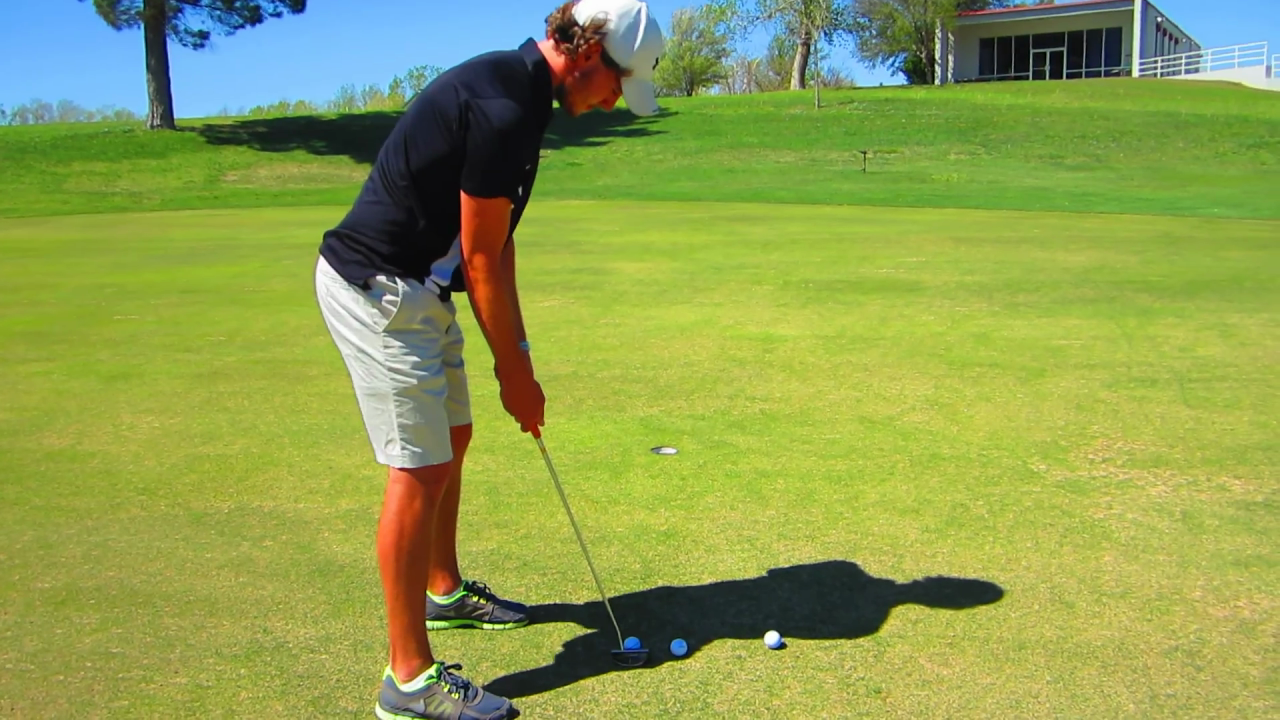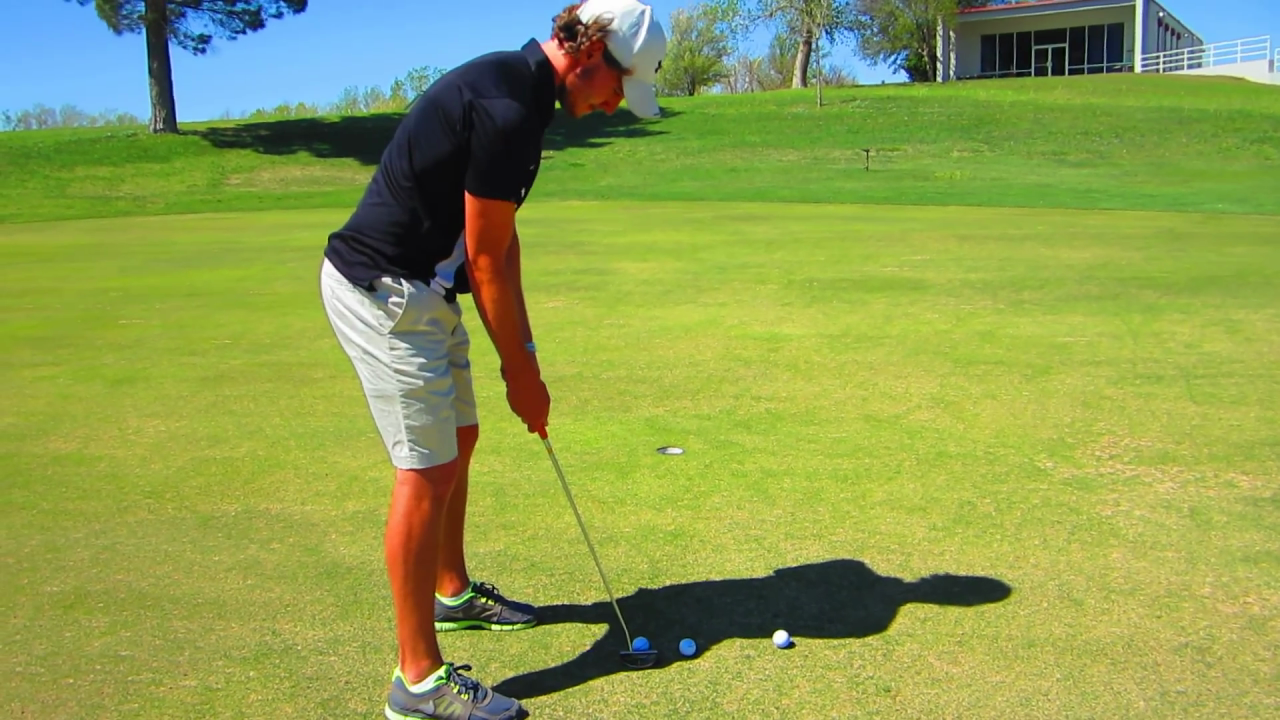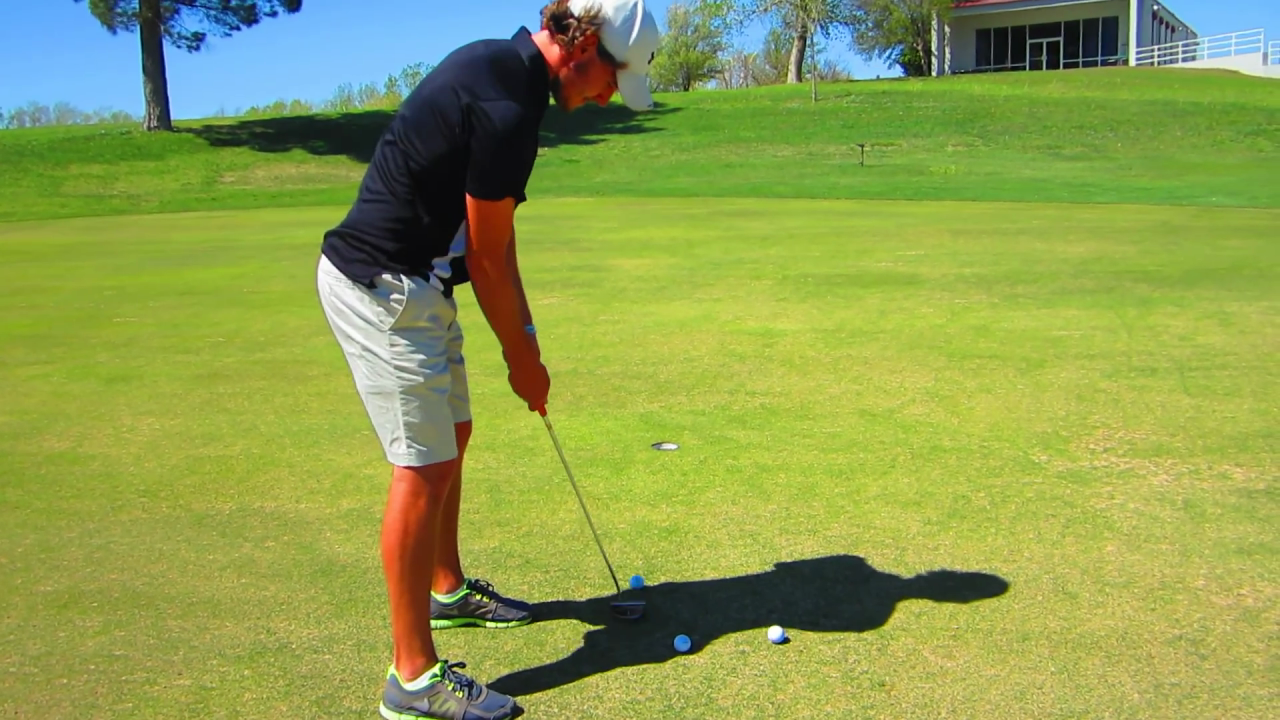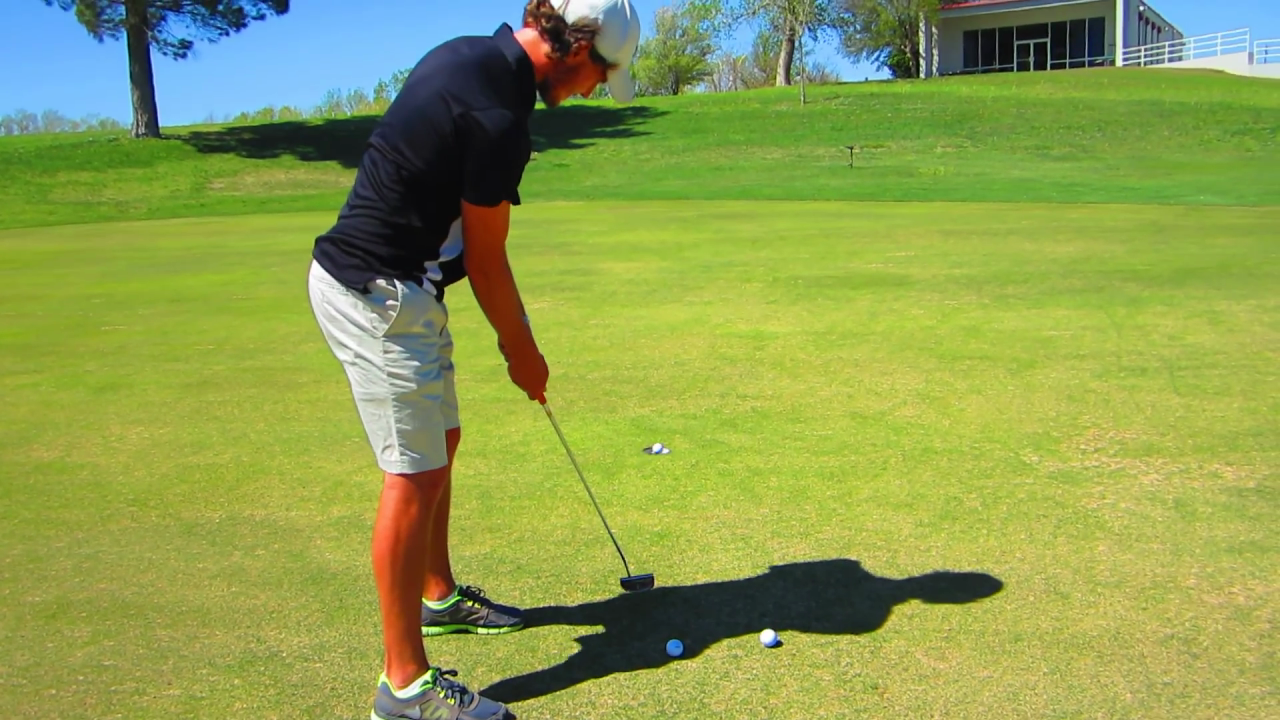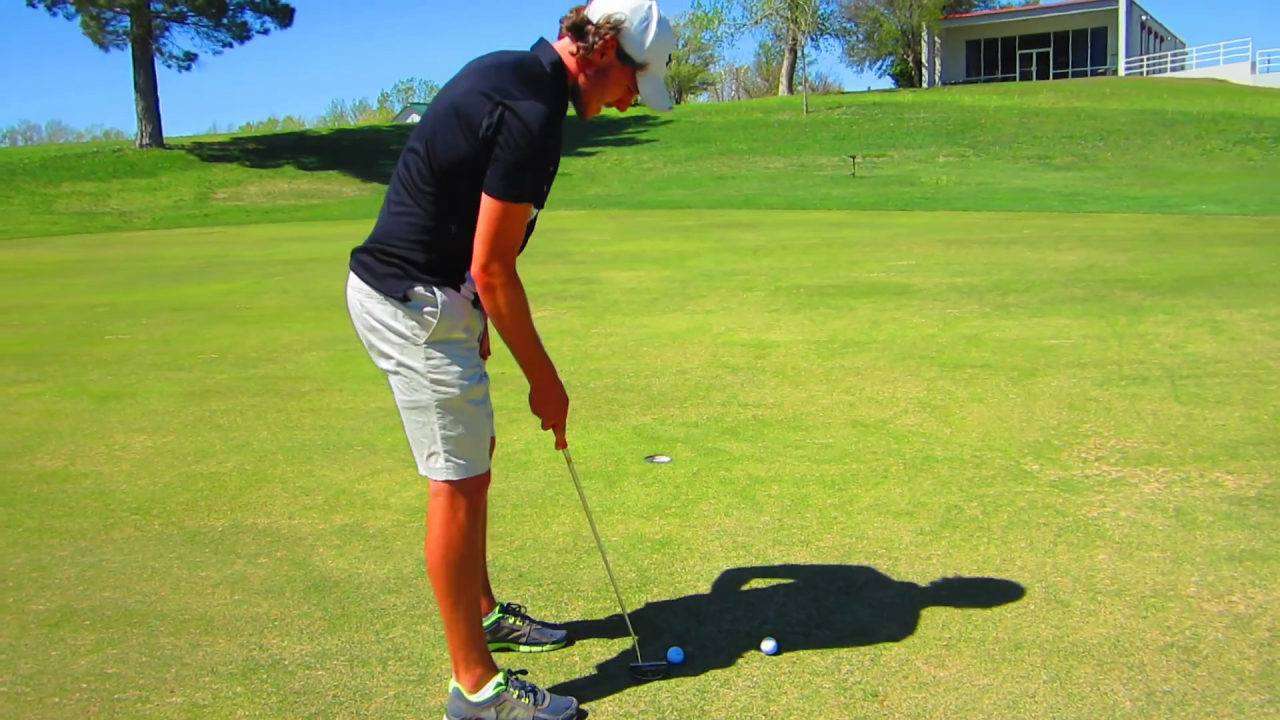
dt=1s
person 1, frame 1
left shoulder: (514, 88)
right shoulder: (502, 108)
left elbow: (494, 244)
right elbow: (482, 260)
left wrist: (519, 351)
right wrist: (515, 372)
left hip: (414, 285)
right hip: (380, 288)
left knee: (452, 438)
right knee: (419, 468)
left ankle: (444, 591)
person 1, frame 2
left shoulder: (516, 88)
right shoulder: (506, 108)
left elbow: (500, 245)
right elbow: (486, 262)
left wrist: (524, 354)
right wrist: (521, 373)
left hip: (420, 287)
right hip: (385, 289)
left knee: (457, 442)
right knee: (427, 469)
left ankle: (452, 591)
person 1, frame 3
left shoulder: (497, 64)
right shoulder: (504, 109)
left elbow: (490, 238)
right elbow: (487, 259)
left wrist: (526, 335)
right wrist: (523, 359)
left hip: (412, 281)
right hip: (383, 287)
left knee: (450, 439)
right knee: (423, 466)
left ankle: (447, 590)
person 1, frame 4
right shoulder: (498, 115)
right elbow: (484, 262)
left wrist: (517, 324)
right wrist: (523, 352)
left hip: (393, 284)
right hip: (378, 294)
left knee: (439, 445)
right knee: (414, 475)
left ankle: (439, 596)
person 1, frame 5
left shoulder: (505, 70)
right shoulder: (532, 116)
right elbow: (493, 268)
left wrist: (474, 321)
right wrist: (543, 379)
left hip: (417, 289)
right hip: (412, 302)
left knee: (470, 463)
right knee: (458, 483)
left ankle: (482, 612)
